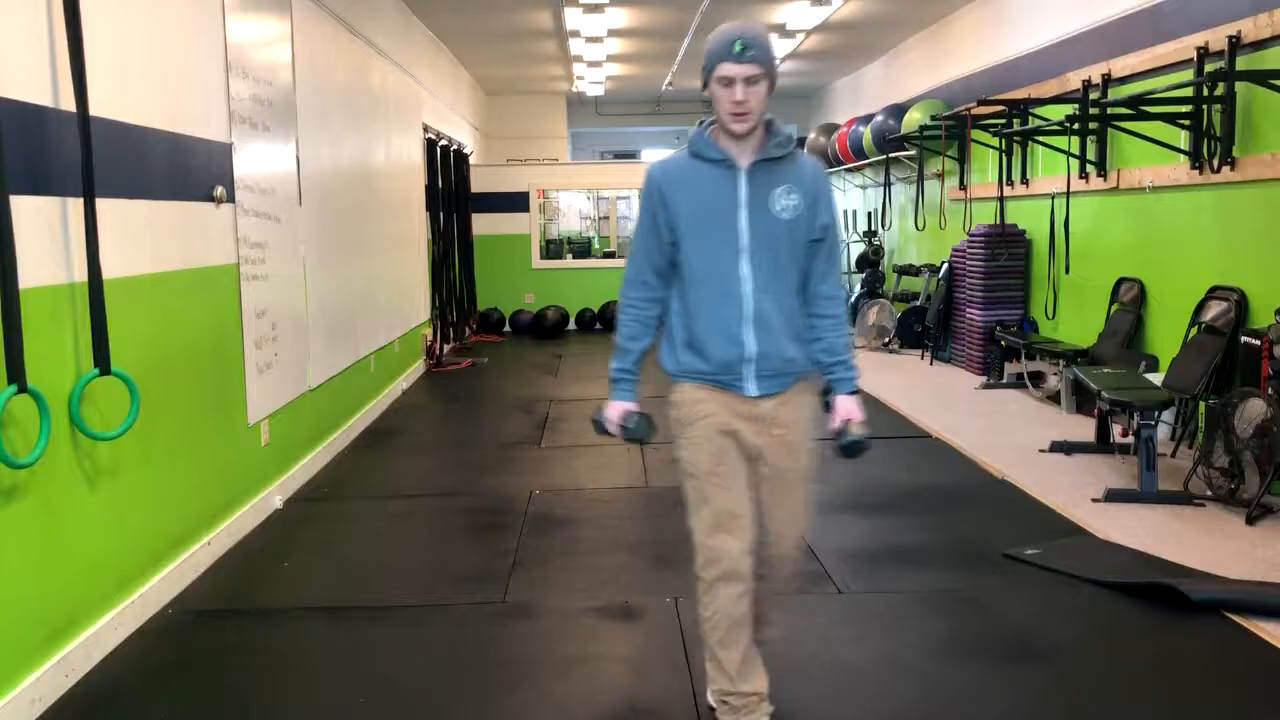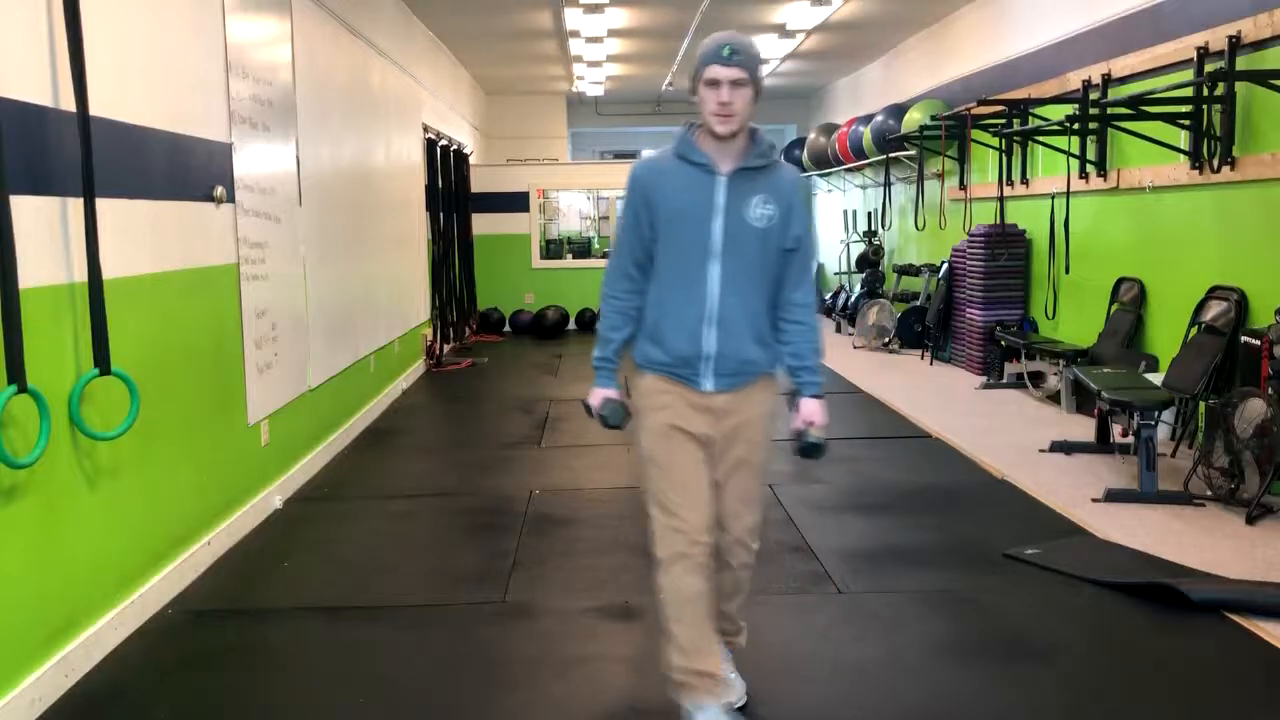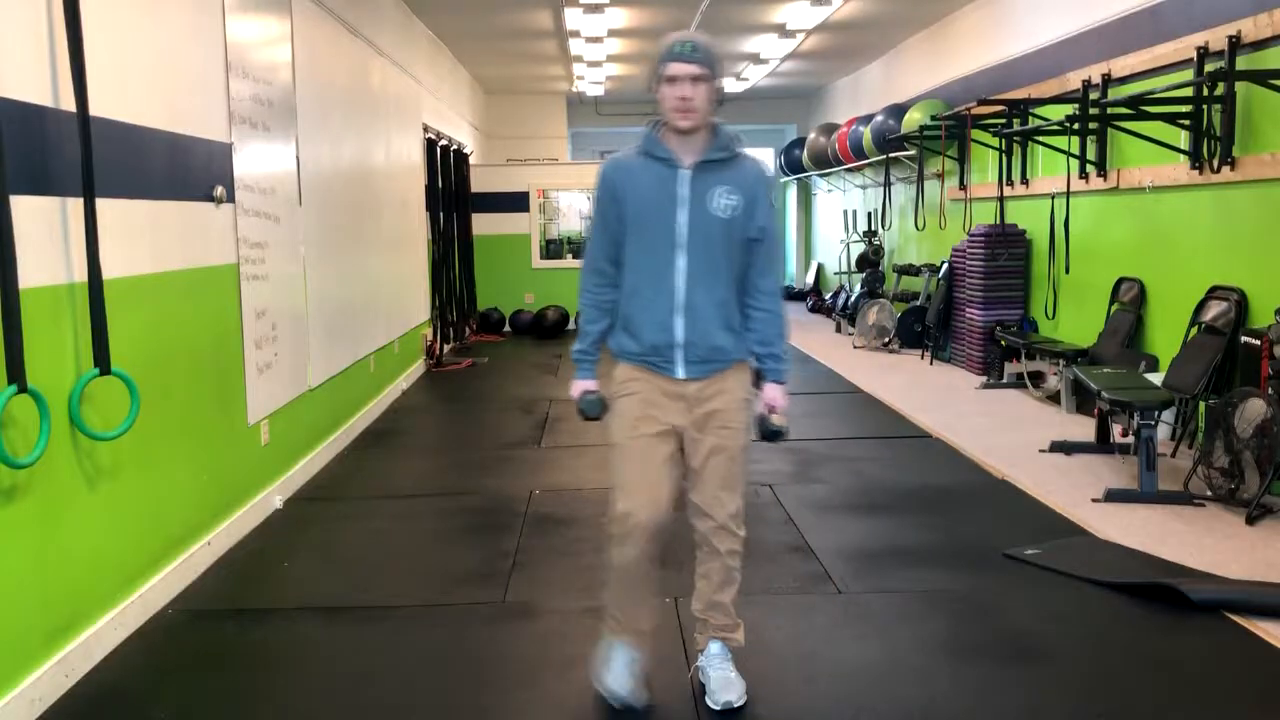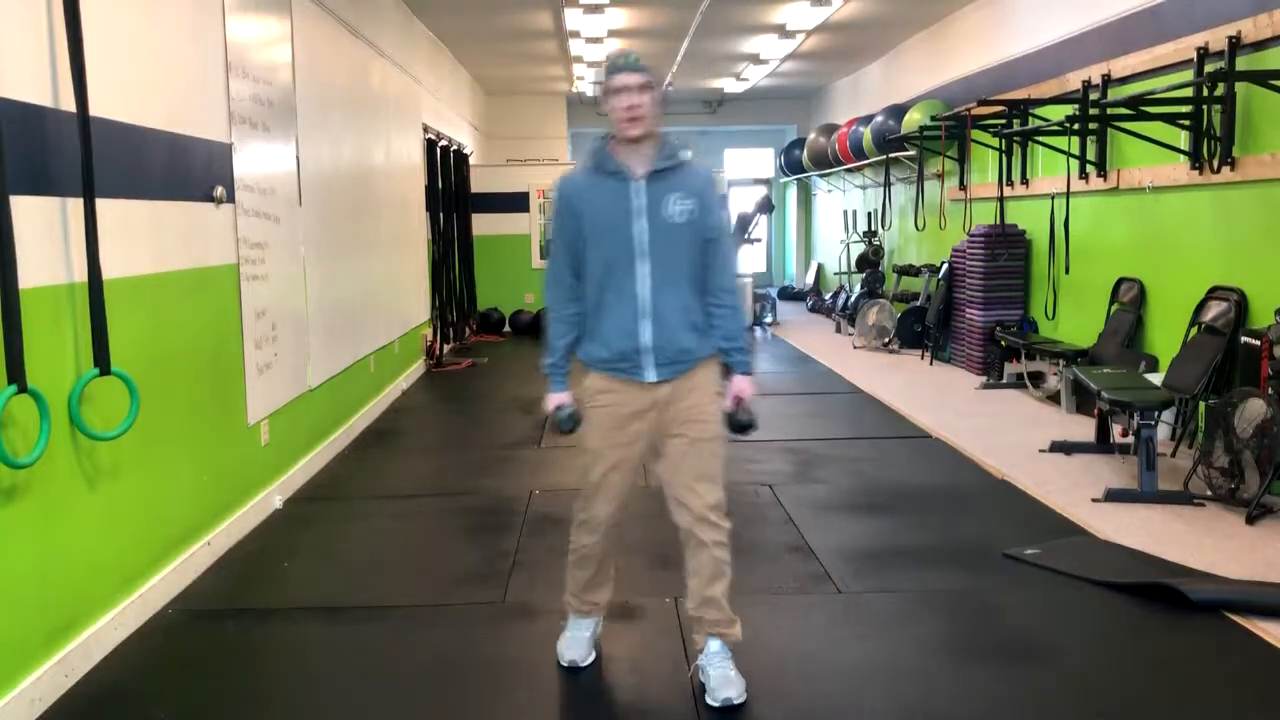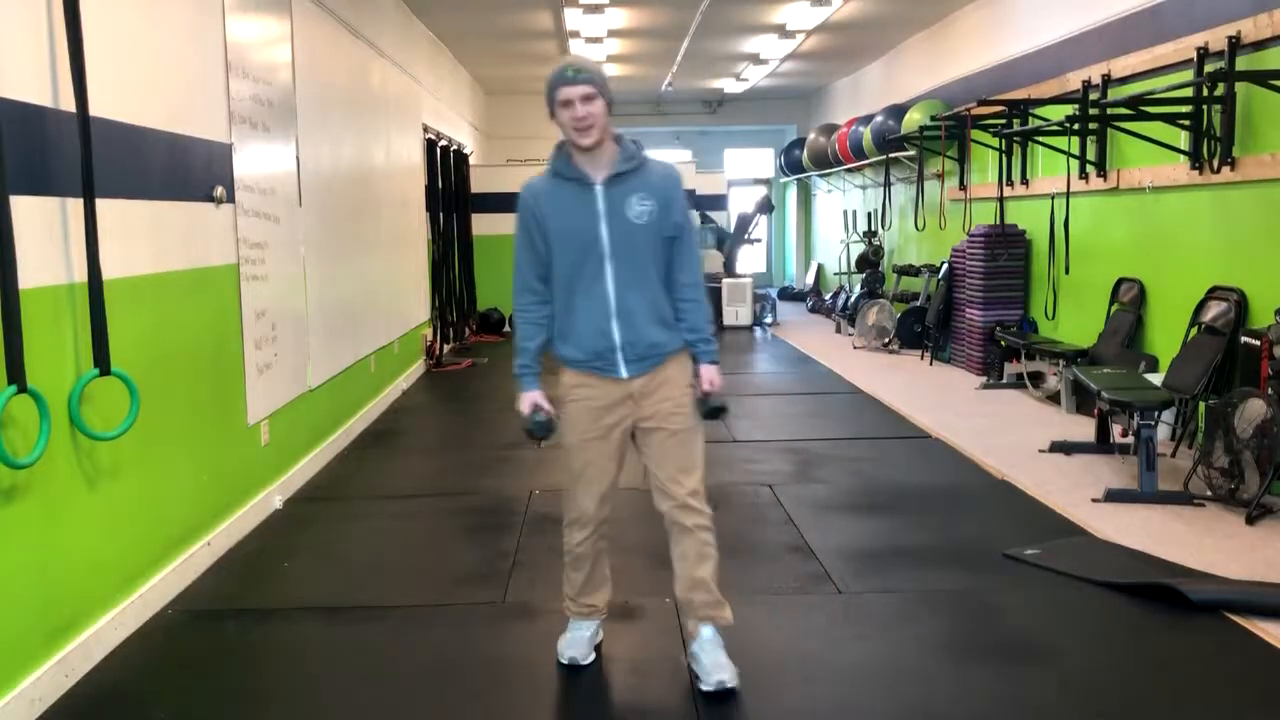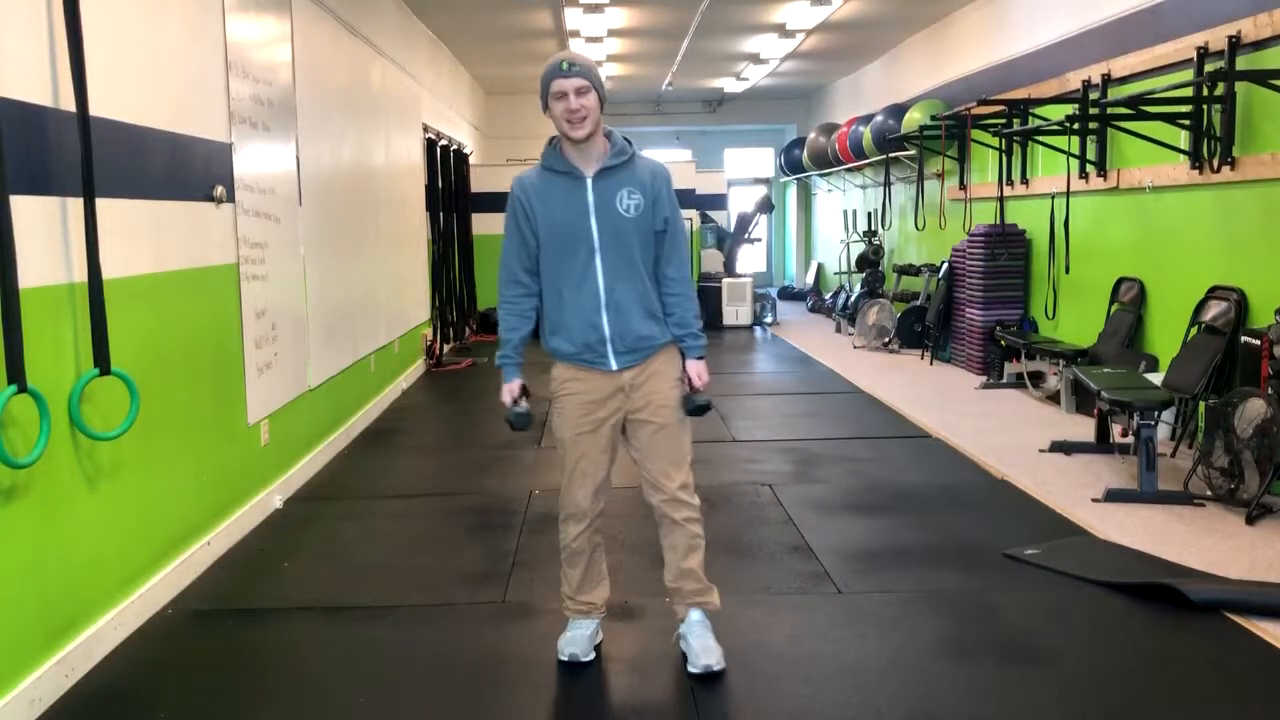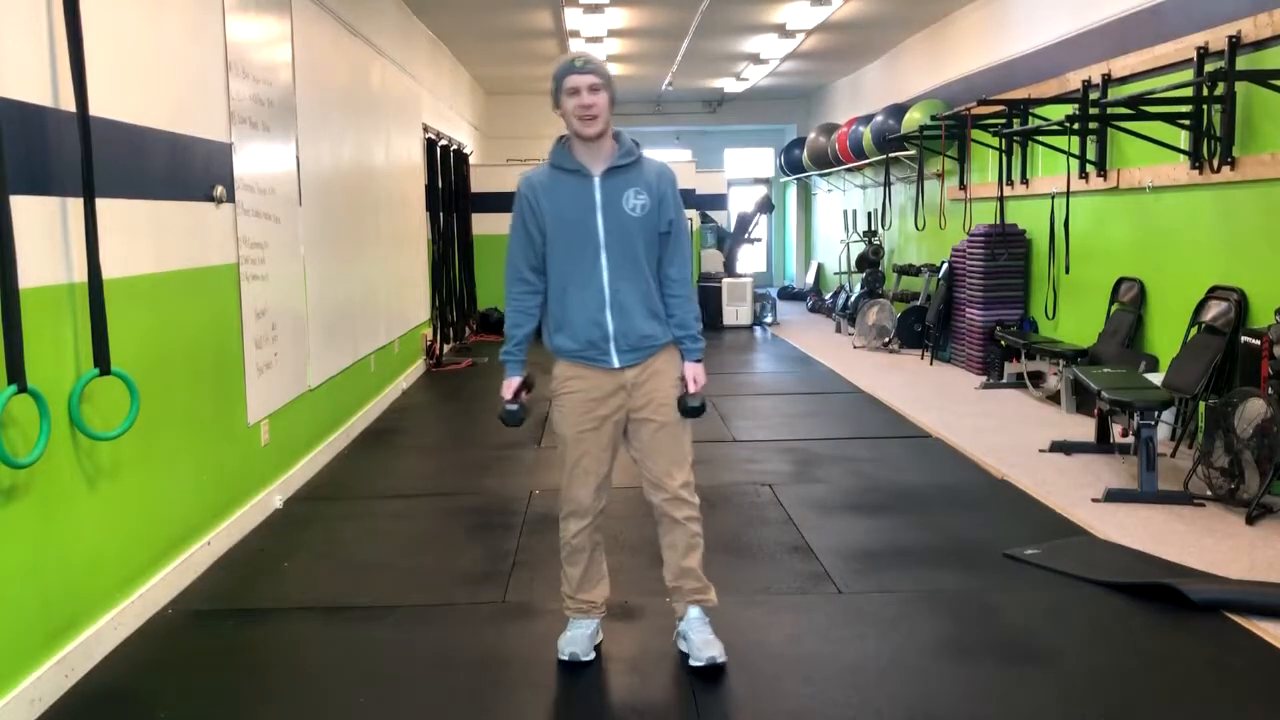
dt=0.2s
person 1, frame 1
left shoulder: (806, 177)
right shoulder: (669, 179)
left elbow: (825, 289)
right elbow: (643, 290)
left wrist: (843, 381)
right wrist: (622, 386)
left hip: (789, 394)
right hip: (704, 396)
left knee: (782, 542)
right knee: (725, 556)
left ankle: (740, 643)
person 1, frame 2
left shoulder: (785, 186)
right shoulder: (652, 178)
left elbow: (798, 295)
right elbow: (626, 283)
left wrist: (810, 386)
right wrist: (603, 372)
left hip: (748, 391)
right hip: (667, 389)
left knee: (738, 538)
right knee: (682, 542)
left ankle: (719, 646)
person 1, frame 3
left shoulder: (748, 178)
right shoulder: (621, 175)
left elbow: (764, 286)
right elbow: (600, 278)
left wrist: (773, 373)
right wrist: (585, 364)
left hip: (723, 379)
right hip: (640, 376)
left knee: (721, 522)
right knee: (636, 517)
left ankle: (715, 646)
right ankle: (623, 638)
person 1, frame 4
left shoulder: (697, 183)
right shoulder: (577, 189)
left elbow: (720, 282)
right elbow: (564, 291)
left wrist: (739, 364)
right wrist: (556, 378)
left hip: (692, 377)
right hip: (610, 381)
left knee: (703, 516)
right knee: (596, 514)
left ankle: (714, 644)
right ankle: (583, 615)
person 1, frame 5
left shoulder: (661, 181)
right shoulder: (540, 196)
left elbow: (687, 277)
right elbow: (532, 294)
left wrist: (705, 354)
right wrist: (527, 378)
left hip: (664, 370)
right hip: (586, 379)
left knee: (685, 504)
right knee: (584, 510)
left ankle: (705, 631)
right ankle: (584, 617)
person 1, frame 6
left shoulder: (650, 177)
right shoulder: (529, 190)
left elbow: (675, 272)
right elbow: (518, 285)
left wrist: (693, 348)
right wrist: (511, 366)
left hip: (654, 364)
right hip: (577, 373)
left knee: (675, 496)
right knee: (579, 505)
left ankle: (694, 616)
right ankle: (584, 615)
person 1, frame 7
left shoulder: (657, 179)
right shoulder: (537, 188)
left elbow: (678, 274)
right elbow: (524, 282)
left wrist: (692, 352)
right wrist: (514, 362)
left hip: (656, 363)
right hip: (579, 371)
left knee: (675, 494)
right knee: (580, 504)
left ankle: (692, 614)
right ankle: (584, 615)
